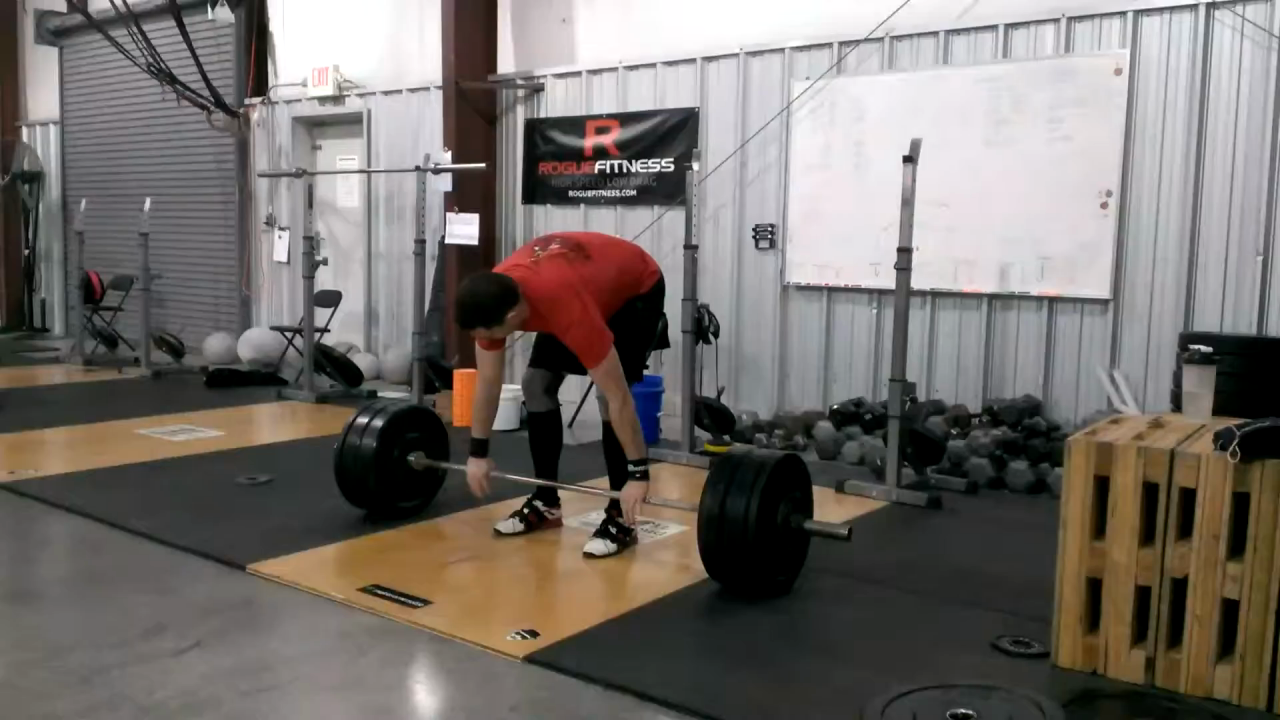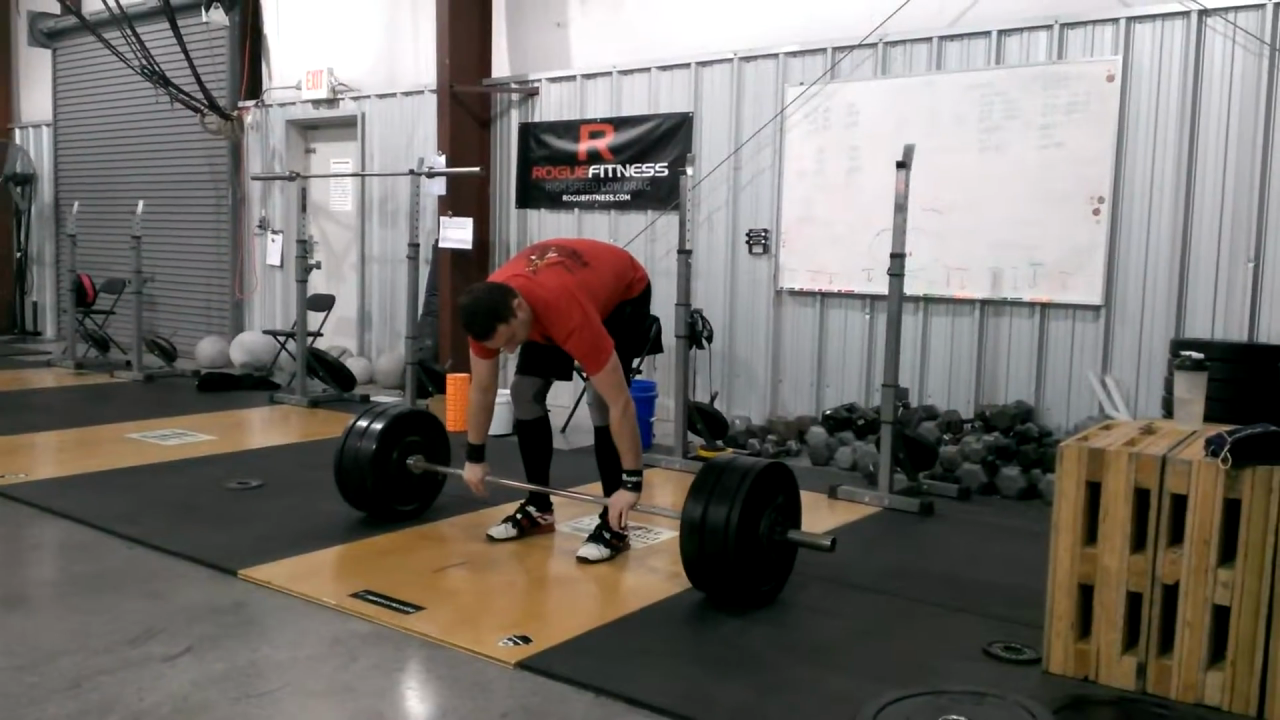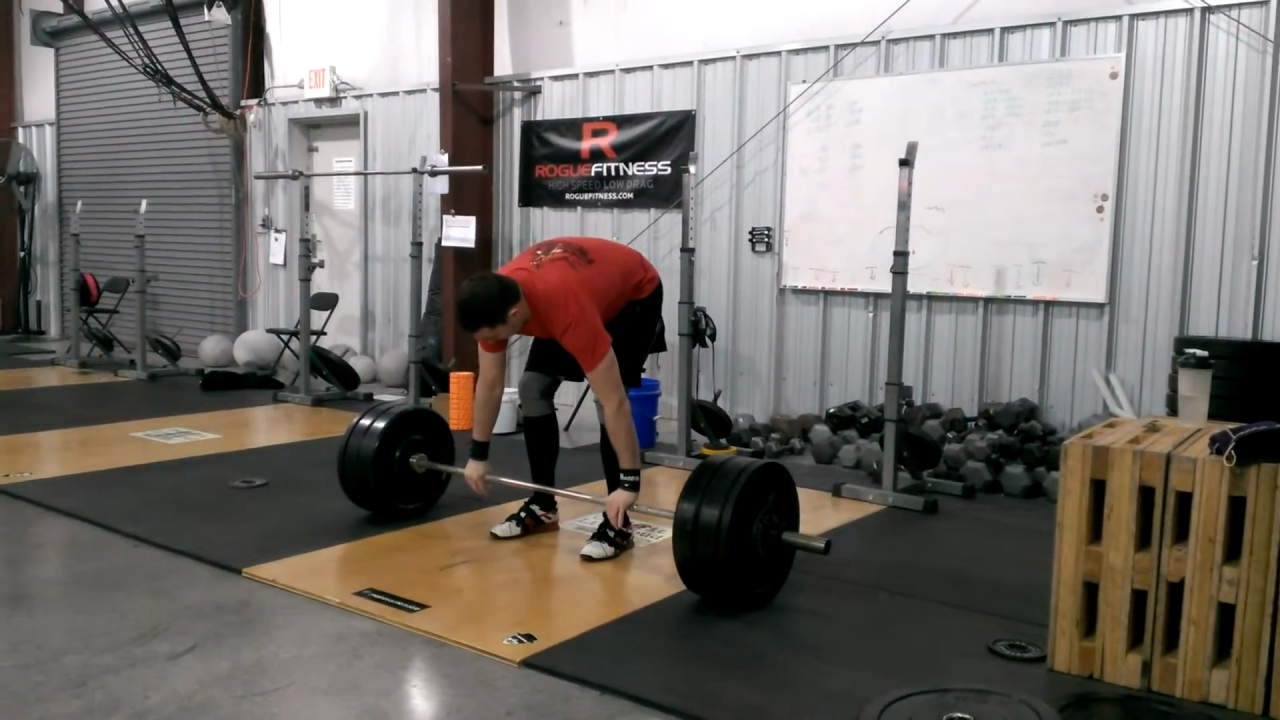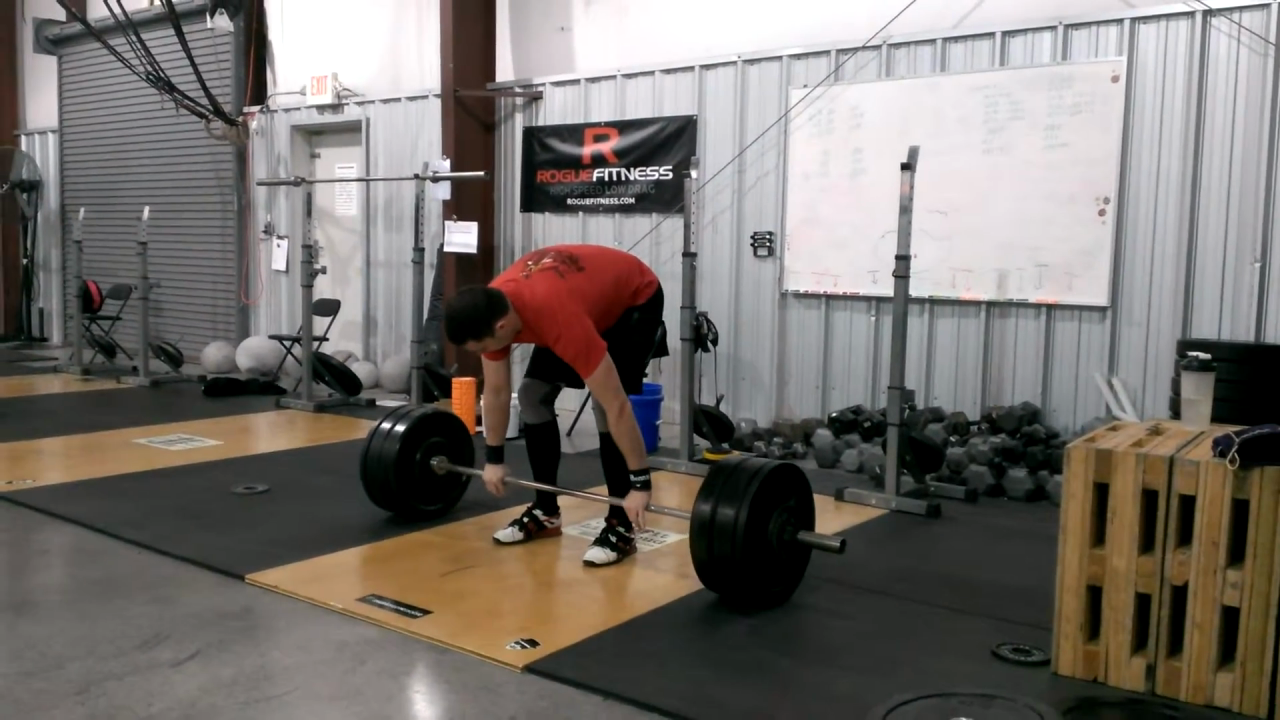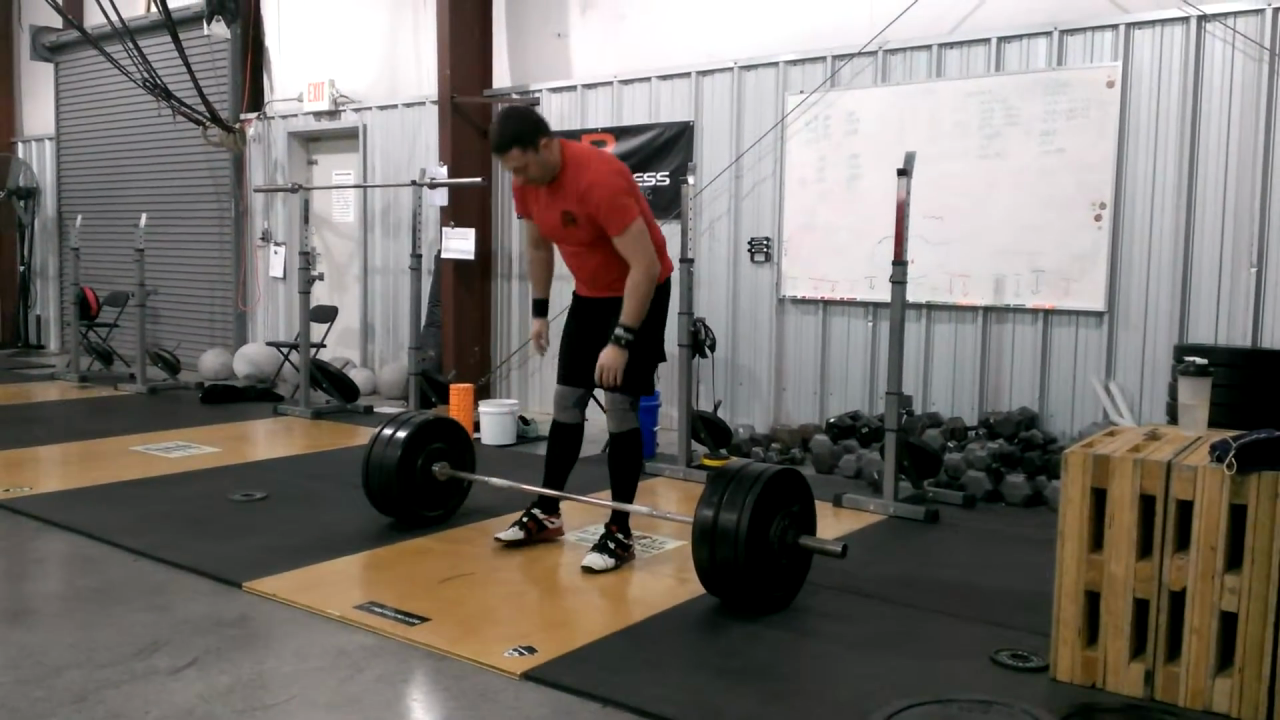
dt=1s
person 1, frame 1
left shoulder: (568, 310)
right shoulder: (493, 298)
left elbow: (619, 397)
right elbow: (487, 382)
left wrist: (638, 473)
right wrist: (478, 454)
left hip: (637, 290)
right hip: (590, 277)
left knee: (607, 393)
right knee: (537, 385)
left ankle: (620, 518)
right ankle: (546, 503)
person 1, frame 2
left shoulder: (570, 317)
right shoulder: (487, 311)
left elbow: (620, 404)
right elbow: (482, 389)
left wrist: (631, 483)
right wrist: (474, 457)
left hip: (624, 293)
left knee: (599, 399)
right knee: (524, 392)
left ankle: (613, 526)
right ankle: (538, 508)
person 1, frame 3
left shoulder: (570, 314)
right shoulder: (495, 301)
left elbow: (615, 403)
right elbow: (489, 384)
left wrist: (629, 483)
right wrist: (477, 455)
left hip: (635, 295)
left knee: (604, 399)
right knee: (532, 389)
left ankle: (618, 524)
right ankle: (542, 506)
person 1, frame 4
left shoulder: (561, 321)
right shoulder: (492, 309)
left elbow: (617, 407)
right elbow: (496, 391)
left wrist: (640, 484)
right wrist: (493, 459)
left hip: (636, 300)
right hip: (591, 290)
left knee: (603, 403)
right knee: (532, 395)
left ankle: (621, 527)
right ankle: (545, 511)
person 1, frame 5
left shoulder: (599, 179)
right shoulder: (527, 182)
left elbow: (645, 265)
right elbow: (537, 246)
left wrist: (621, 341)
right wrist: (539, 311)
left hip: (638, 296)
right hip: (589, 293)
left knee: (619, 404)
right knee: (567, 398)
left ankle: (620, 532)
right ankle: (545, 514)
